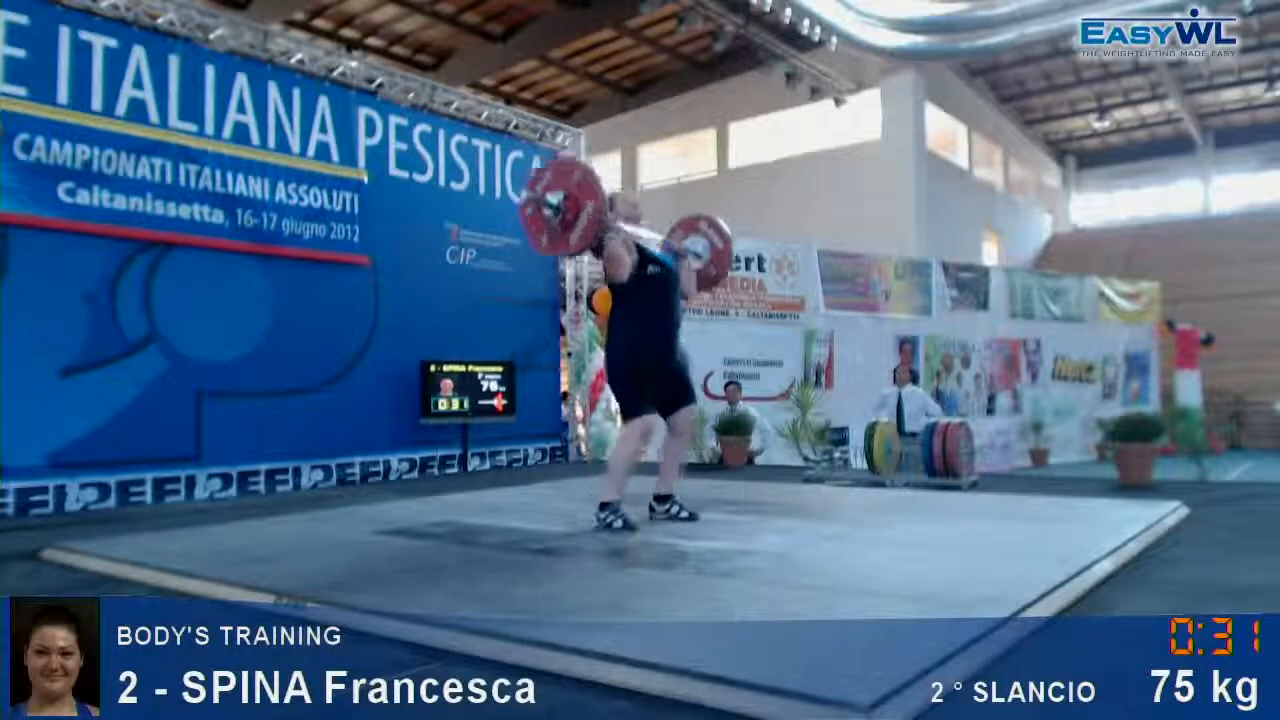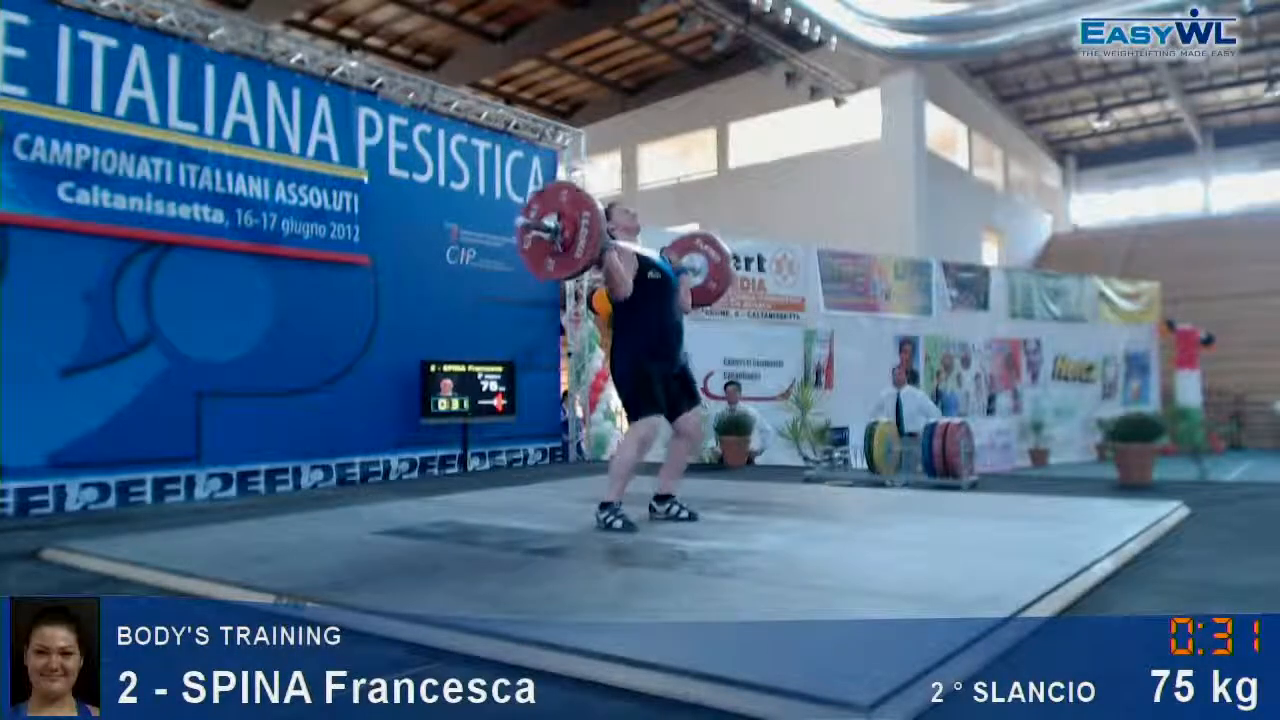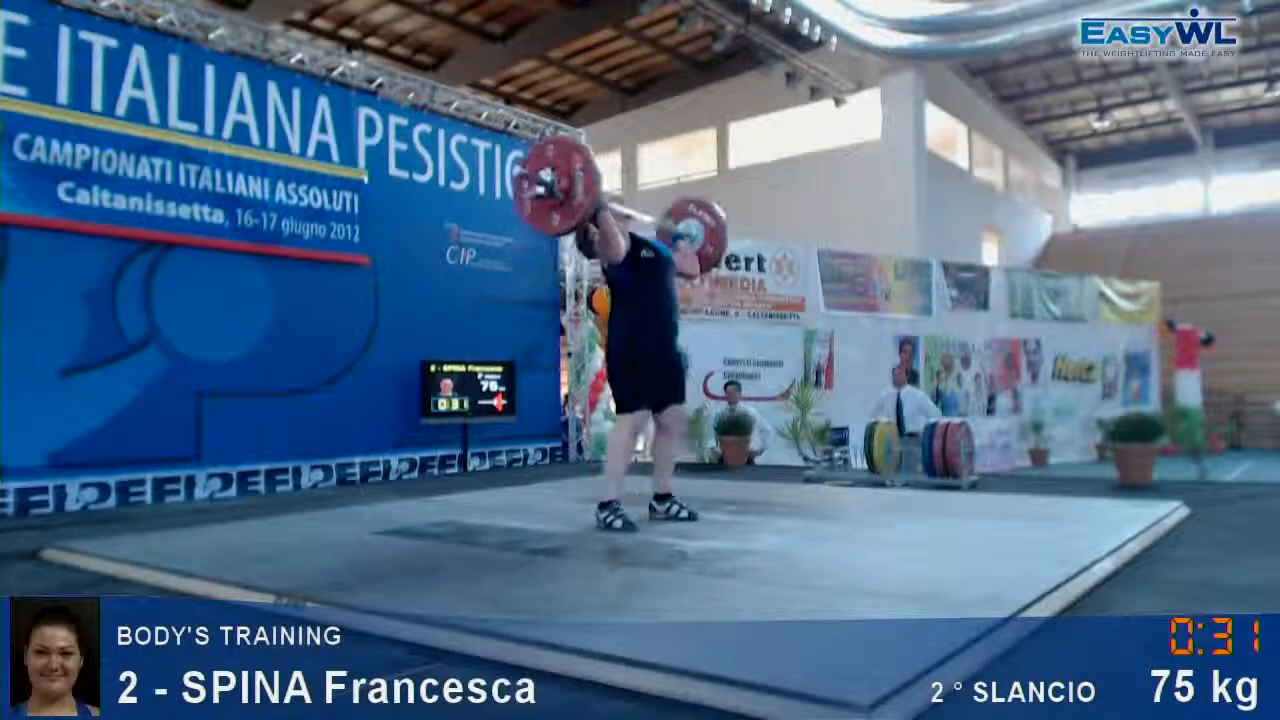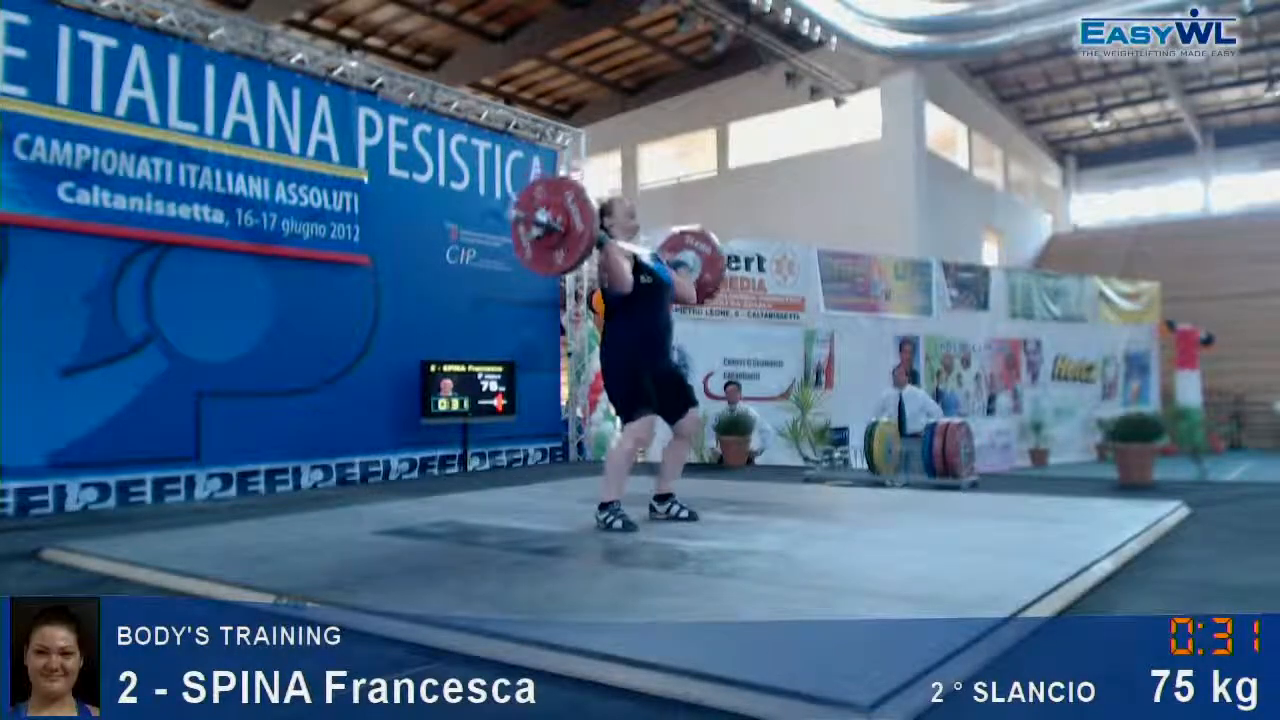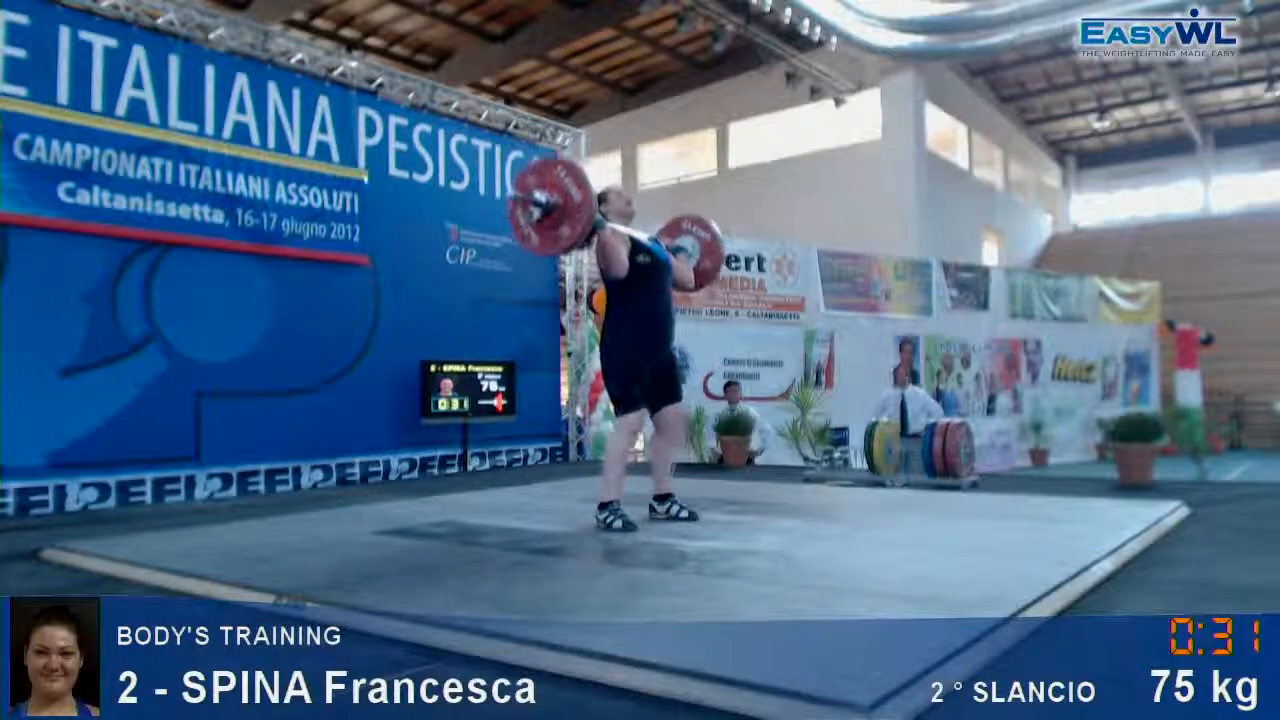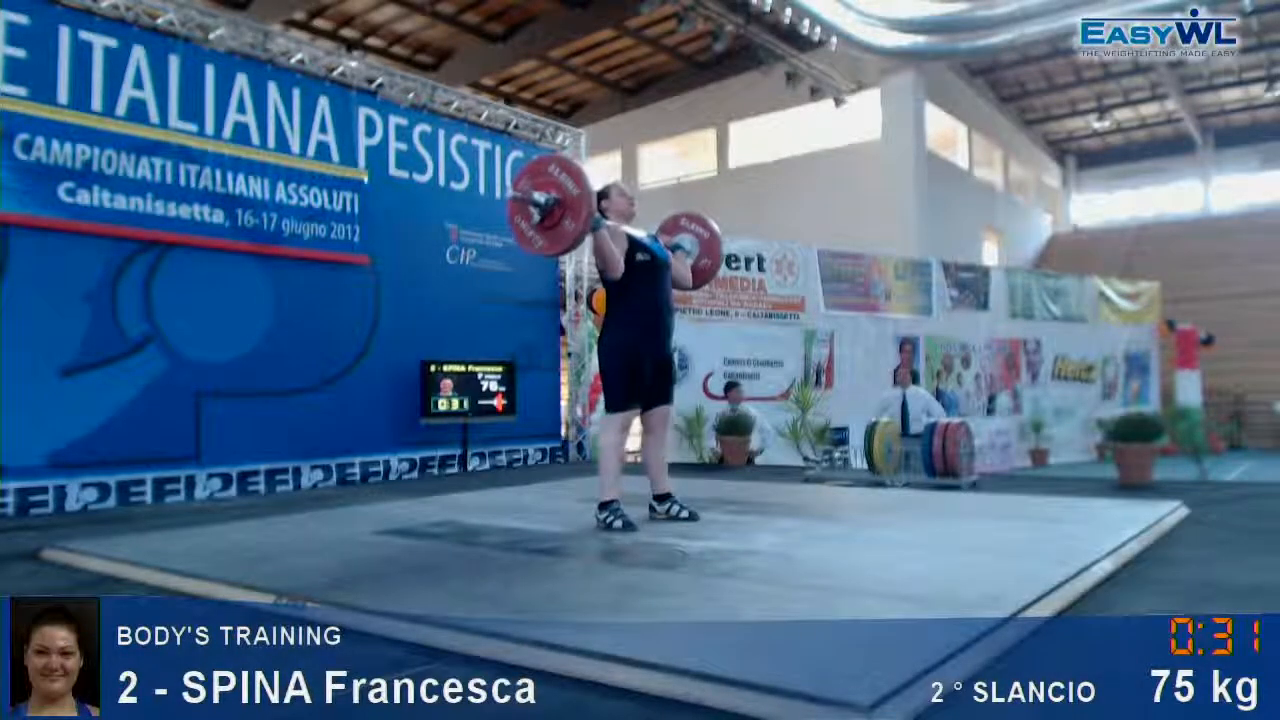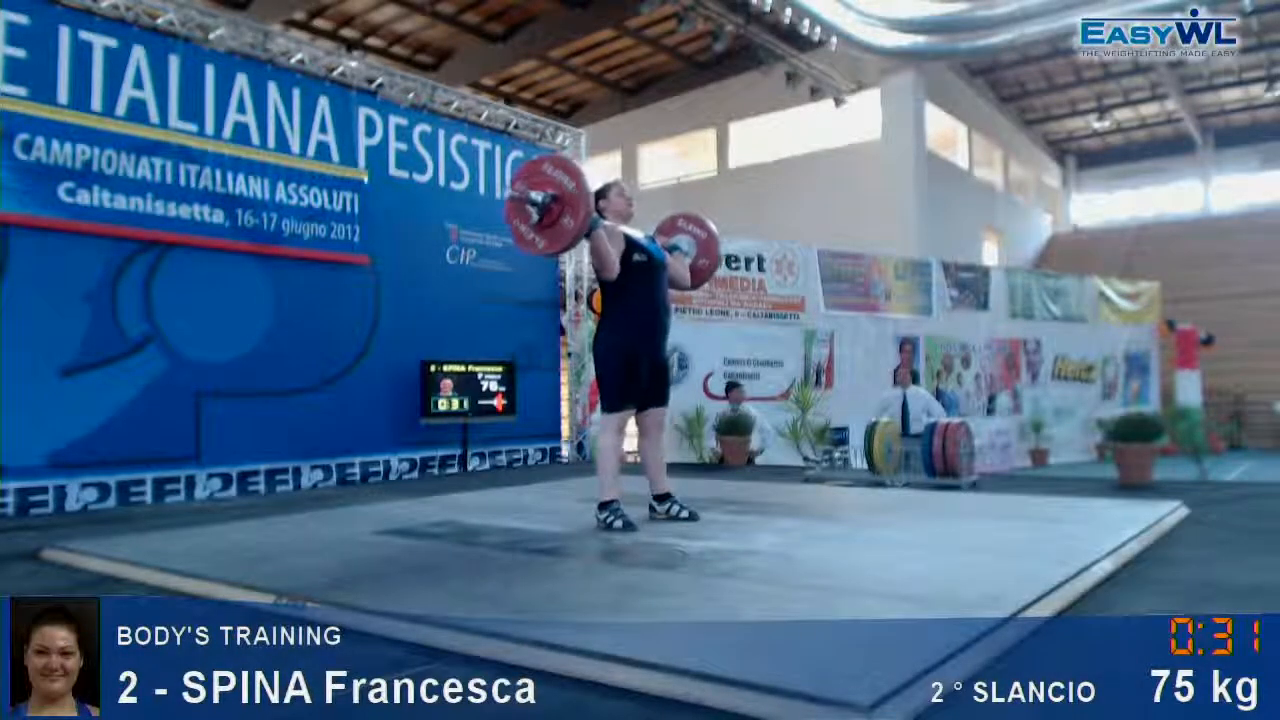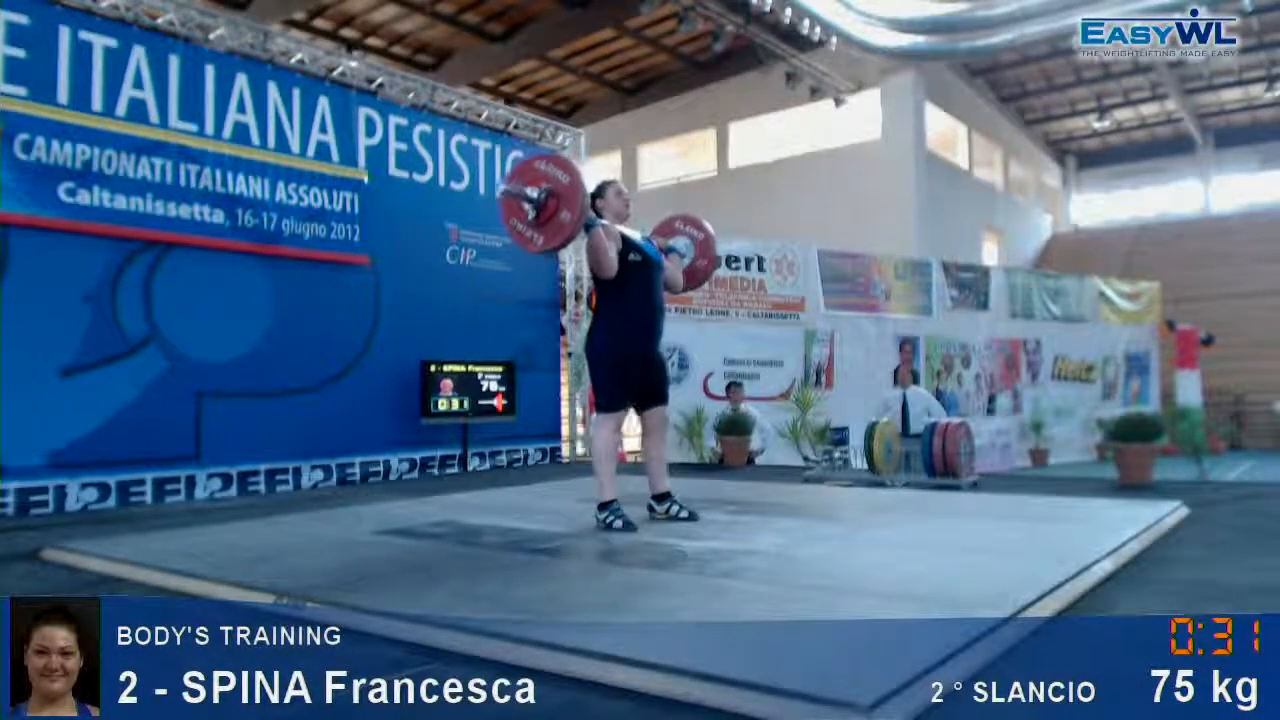
dt=0.3s
person 1, frame 1
left shoulder: (656, 253)
right shoulder: (617, 246)
left elbow: (688, 289)
right elbow: (619, 273)
left wrist: (683, 255)
right wrist: (609, 230)
left hip: (667, 355)
right hip: (630, 355)
left knee: (684, 424)
right knee: (641, 427)
left ankle: (662, 500)
right ankle: (608, 507)
person 1, frame 2
left shoulder: (657, 259)
right shoulder: (619, 255)
left elbow: (683, 304)
right elbow: (622, 290)
left wrist: (681, 269)
right wrist: (605, 247)
left hip: (671, 360)
right hip: (636, 360)
left knee: (690, 427)
right knee: (644, 430)
left ankle: (662, 500)
right ankle: (608, 506)
person 1, frame 3
left shoulder: (651, 241)
right shoulder: (613, 236)
left elbow: (690, 268)
right elbow: (616, 252)
left wrist: (677, 236)
right wrist: (598, 213)
left hip: (664, 347)
right hip: (631, 346)
left knee: (674, 420)
right knee: (633, 420)
left ankle: (662, 499)
right ankle: (608, 506)
person 1, frame 4
left shoulder: (653, 260)
right shoulder: (614, 255)
left elbow: (689, 296)
right elbow: (623, 284)
left wrist: (675, 265)
right wrist: (604, 243)
left hip: (658, 360)
right hip: (625, 359)
left knee: (689, 425)
right knee: (640, 430)
left ankle: (663, 499)
right ankle: (608, 507)
person 1, frame 5
left shoulder: (650, 243)
right shoulder: (610, 238)
left elbow: (687, 281)
right elbow: (619, 268)
left wrist: (676, 250)
right wrist: (599, 227)
left hip: (659, 347)
right hip: (625, 345)
left knee: (673, 421)
right knee: (630, 421)
left ankle: (662, 499)
right ankle: (608, 506)
person 1, frame 6
left shoulder: (649, 240)
right shoulder: (610, 235)
left elbow: (684, 280)
right elbow: (615, 269)
left wrist: (676, 247)
right wrist: (596, 226)
left hip: (657, 345)
right hip: (624, 343)
left knee: (658, 421)
right knee: (619, 420)
left ankle: (662, 499)
right ankle: (608, 506)
person 1, frame 7
left shoulder: (648, 241)
right shoulder: (608, 234)
left elbow: (683, 280)
right elbow: (610, 271)
left wrist: (674, 248)
right wrist: (594, 227)
left hip: (652, 346)
right hip: (619, 344)
left knee: (654, 422)
right knee: (614, 420)
left ankle: (662, 499)
right ankle: (608, 506)
person 1, frame 8
left shoulder: (645, 242)
right shoulder: (605, 233)
left elbow: (675, 283)
right elbow: (607, 268)
left wrist: (671, 250)
right wrist: (591, 225)
left hip: (647, 347)
right hip: (613, 344)
left knee: (657, 421)
right knee: (610, 420)
left ankle: (661, 498)
right ankle: (607, 506)
